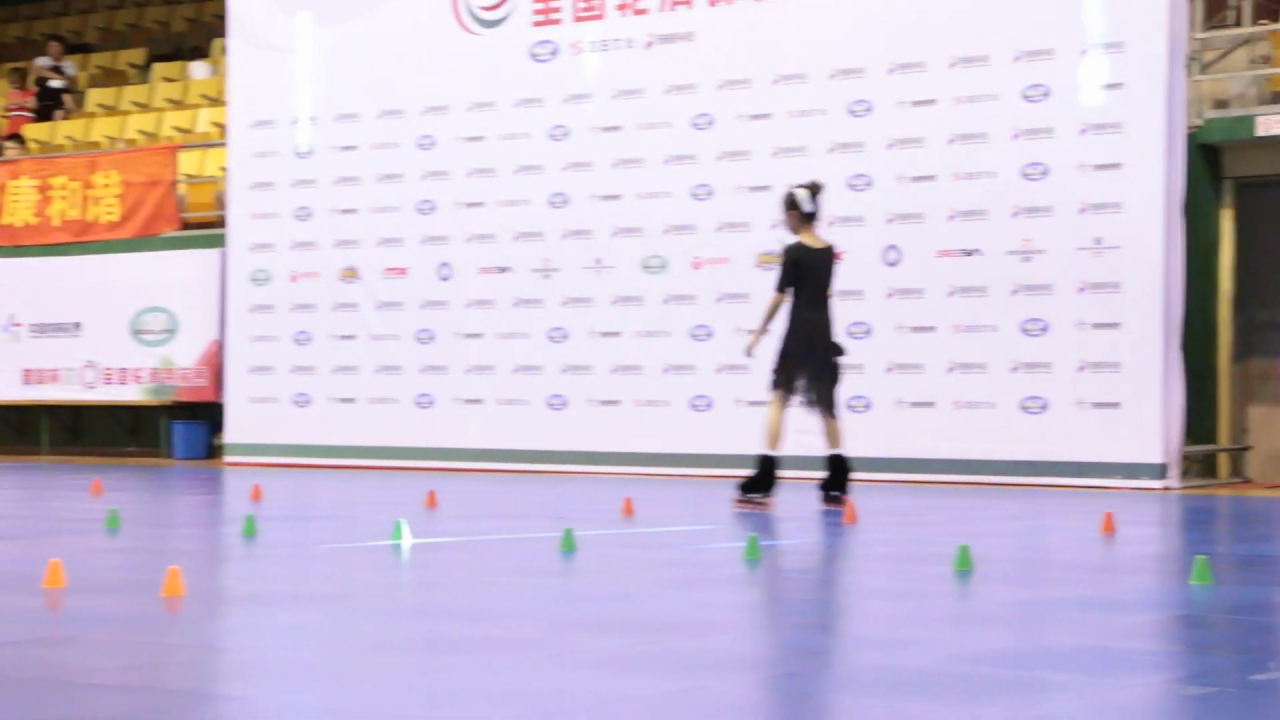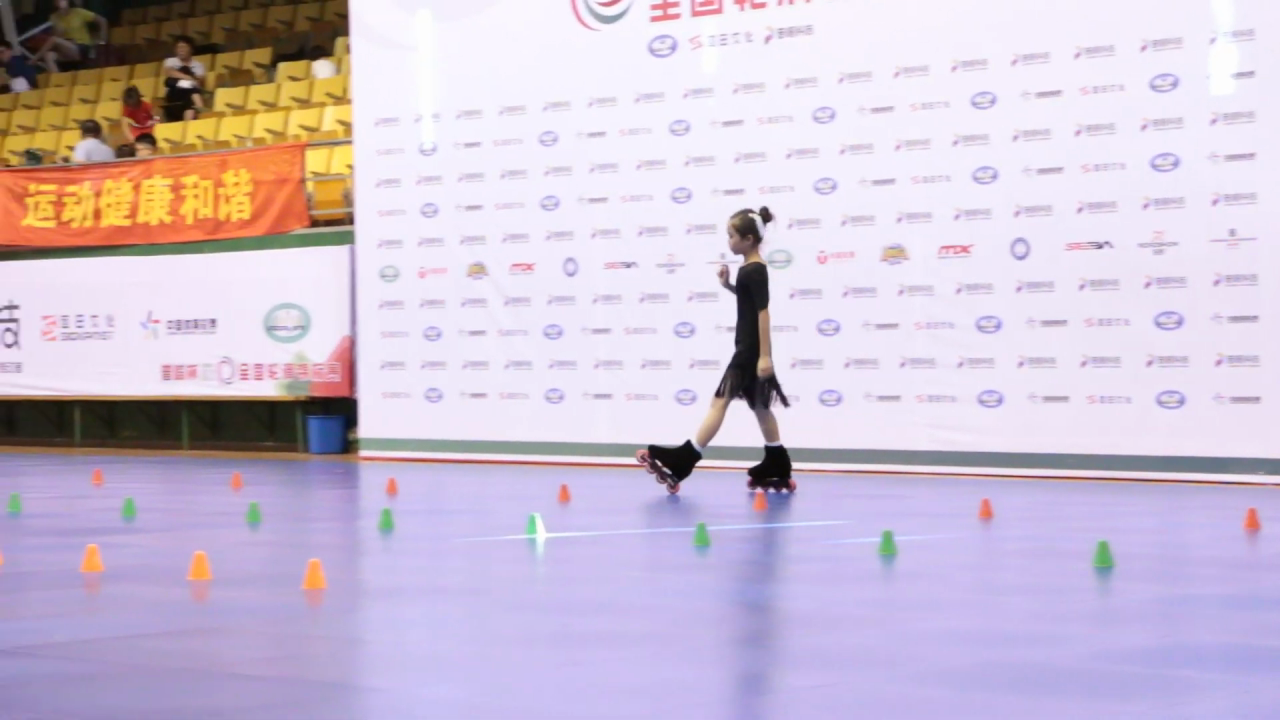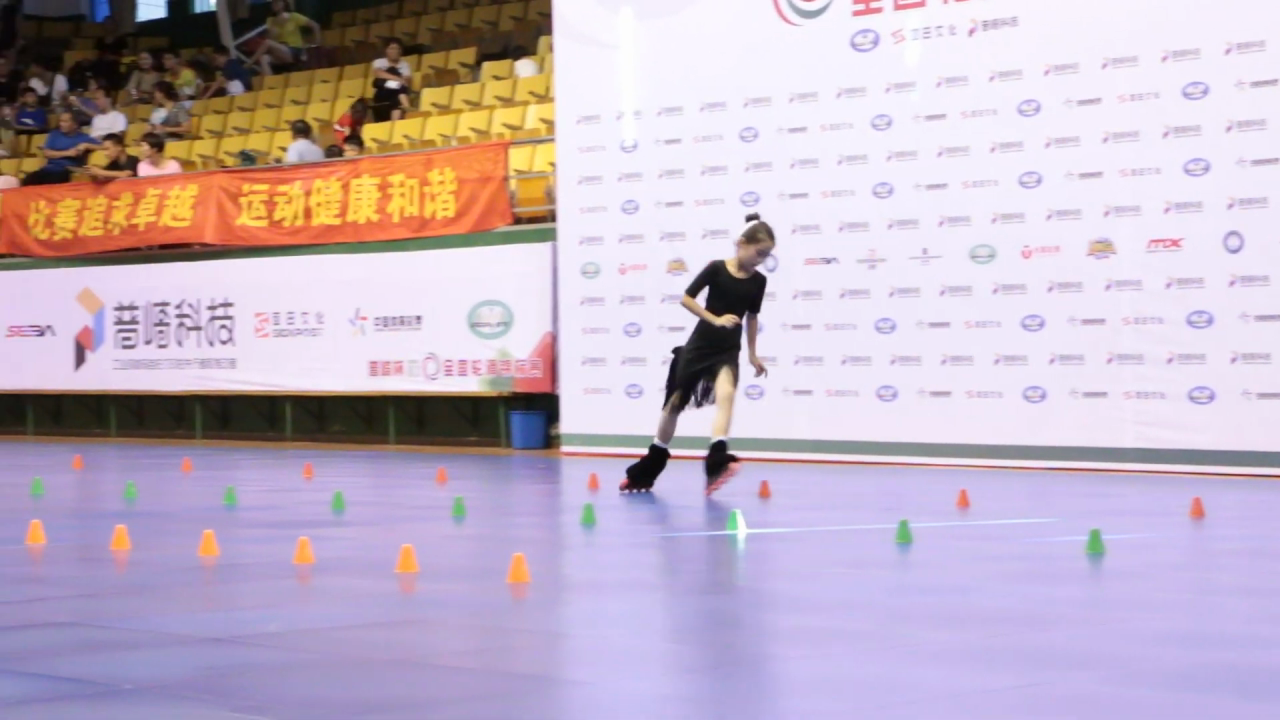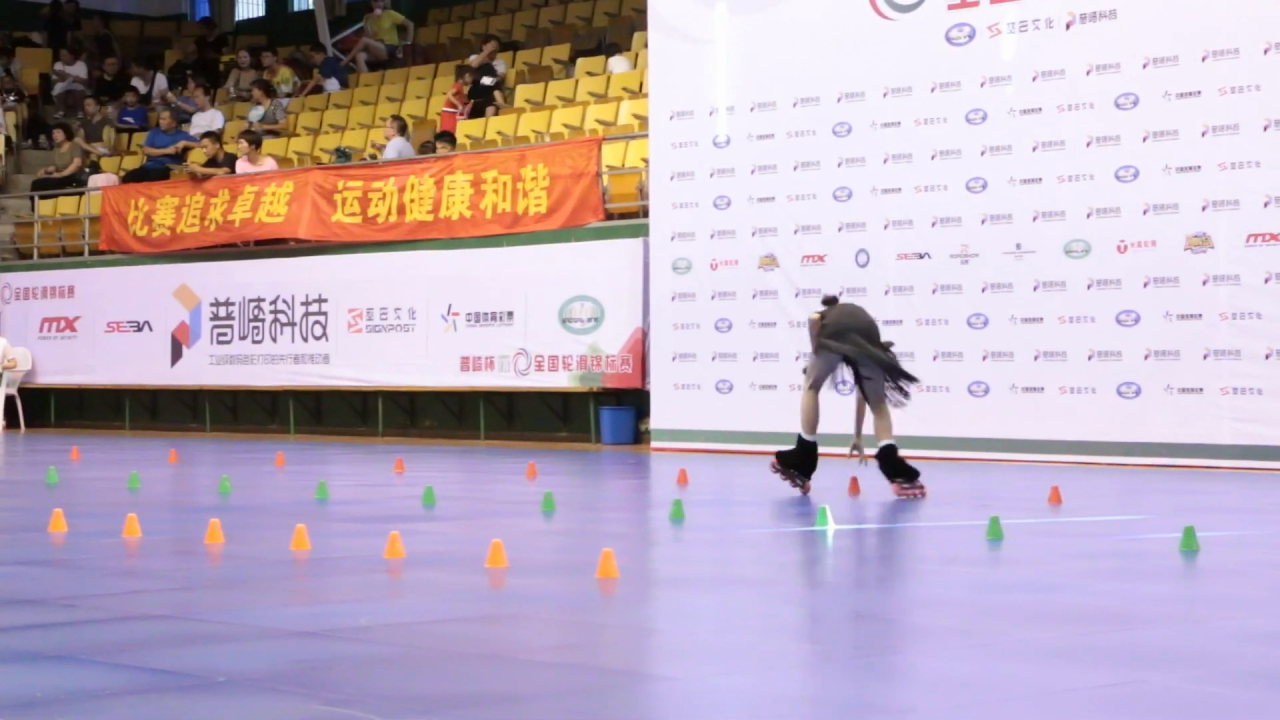
dt=0.7s
person 1, frame 1
left shoulder: (794, 251)
right shoulder: (828, 250)
left elbow: (780, 296)
left wrist: (758, 334)
left hip: (800, 334)
right hip: (822, 334)
left knee: (778, 400)
right knee: (825, 405)
left ankle: (762, 484)
right ankle: (837, 485)
person 1, frame 2
left shoulder: (754, 271)
right shoulder: (754, 267)
left elbow: (763, 313)
left wrist: (765, 355)
right wrist: (729, 286)
left hip: (751, 348)
right hip: (750, 347)
left knee: (719, 402)
right knee: (758, 403)
left ankle: (678, 463)
right ankle: (777, 470)
person 1, frame 3
left shoulder: (758, 281)
right shoulder: (715, 268)
right elbow: (686, 298)
left wrist: (752, 354)
right wrist: (715, 320)
left hip: (727, 350)
right hip: (699, 344)
left knee: (725, 395)
right knee: (675, 402)
left ankle: (717, 460)
right ankle: (650, 467)
person 1, frame 4
left shoulder: (822, 319)
left elbow: (815, 317)
right elbow: (861, 393)
left wrist: (815, 351)
right wrist: (857, 437)
left hip: (834, 335)
right hip: (865, 336)
left knee: (811, 387)
right knee: (878, 403)
left ankle: (801, 461)
right ankle: (895, 468)
